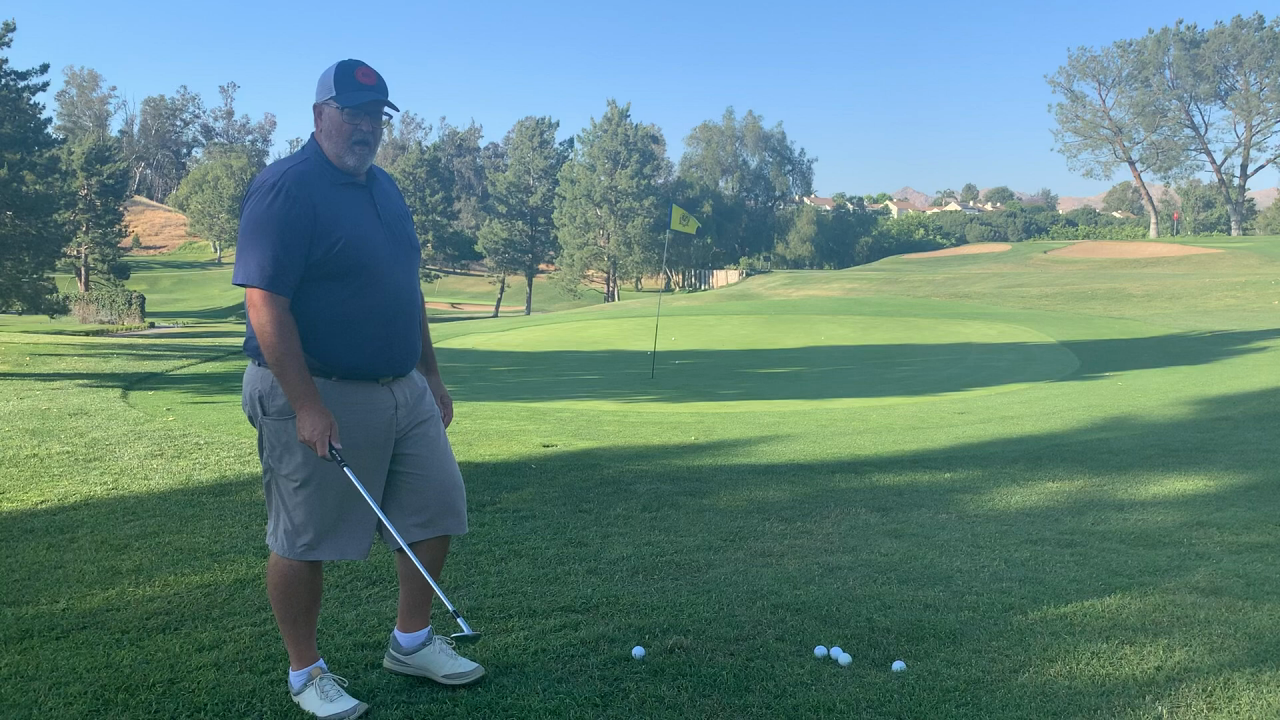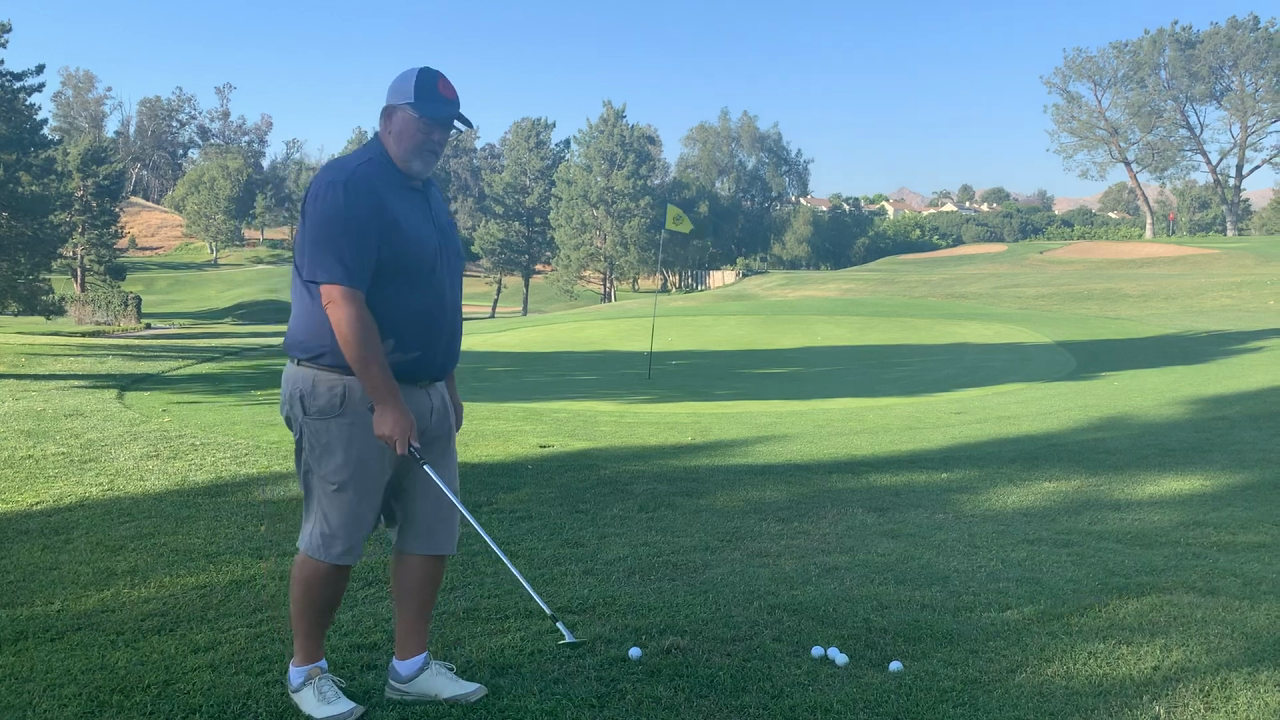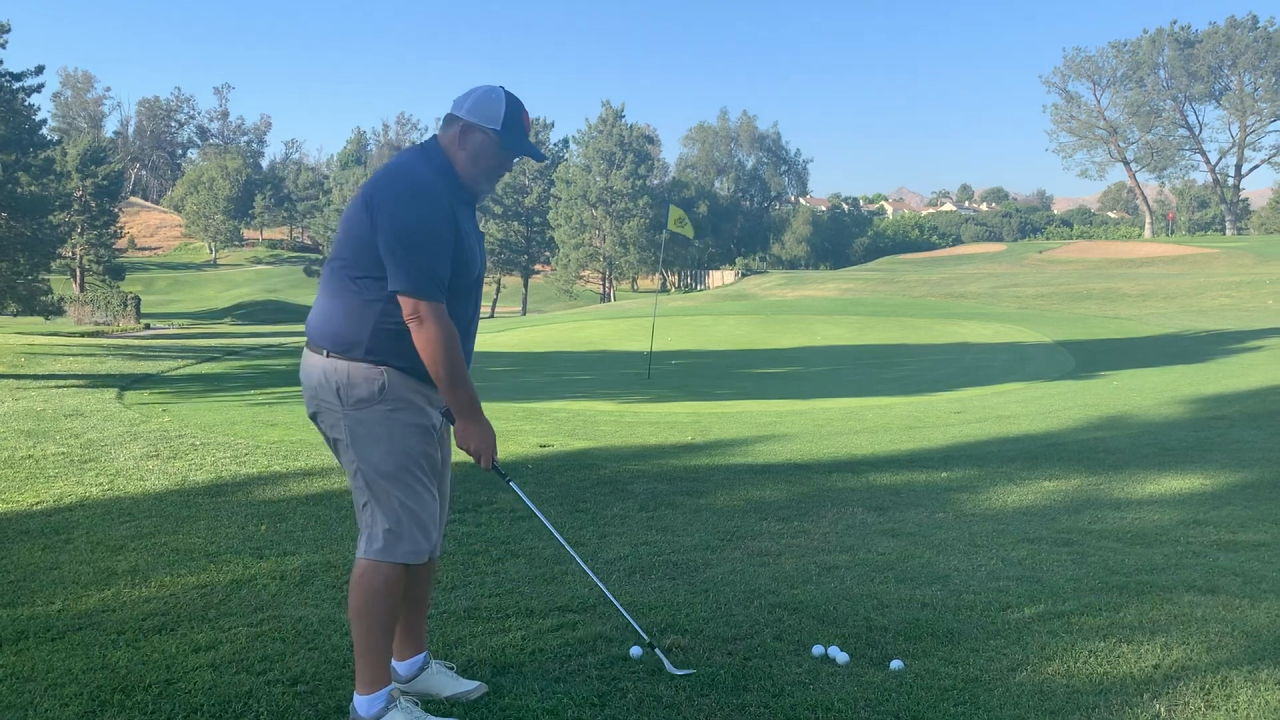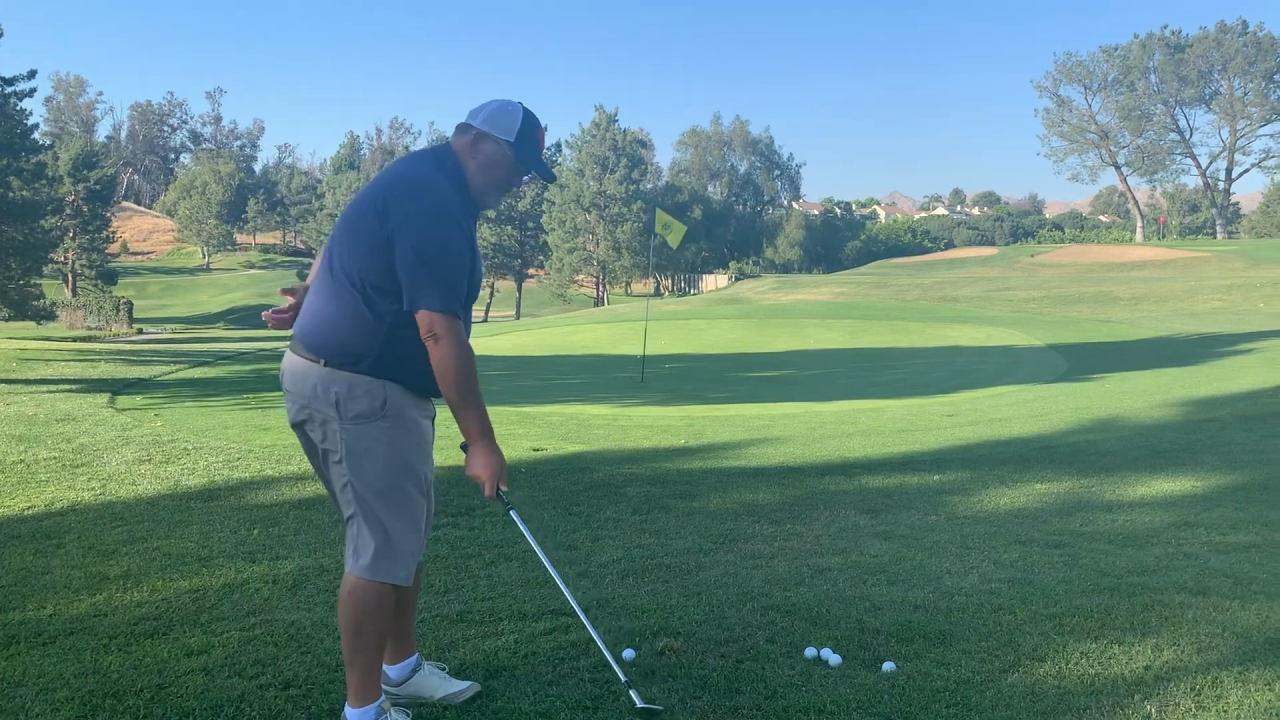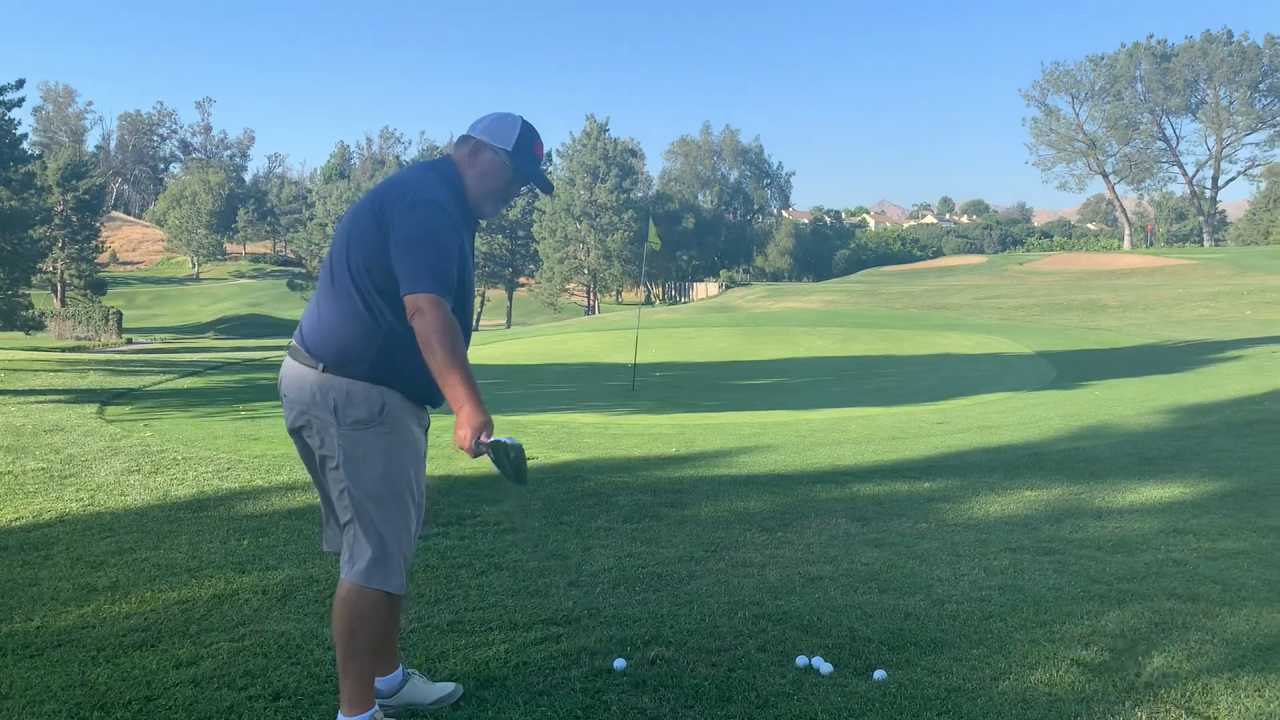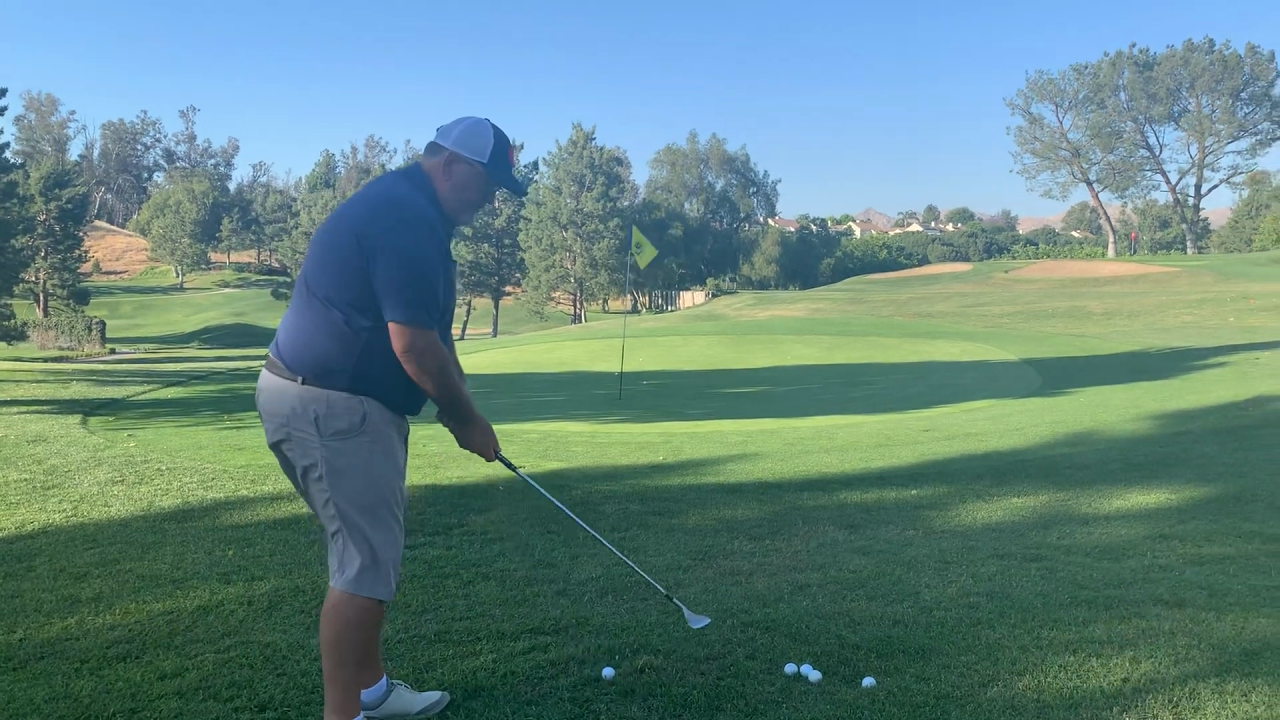
dt=0.5s
person 1, frame 1
left shoulder: (383, 187)
right shoulder: (285, 188)
right elbow: (264, 305)
left wrist: (433, 376)
right wrist: (307, 407)
left hip: (400, 389)
right hip: (315, 393)
left knee: (438, 507)
right knee: (302, 537)
left ankle: (412, 639)
person 1, frame 2
left shoulder: (429, 192)
right shoulder: (347, 185)
right elbow: (342, 302)
left wrist: (447, 386)
right wrist: (387, 403)
left hip: (426, 393)
right hip: (346, 393)
left knee: (431, 530)
right knee: (334, 539)
left ankle: (410, 666)
person 1, frame 3
left shoulder: (442, 189)
right shoulder: (417, 190)
right elbow: (424, 316)
left wrist: (453, 401)
right wrist: (469, 415)
left hip: (399, 381)
right hip: (365, 380)
left knee: (421, 529)
right knee: (394, 532)
left ankle: (409, 664)
person 1, frame 4
left shoulder: (426, 183)
right shoulder: (431, 201)
left elbow: (347, 248)
right elbow: (441, 334)
left wrist: (311, 295)
right wrist: (481, 441)
left hip: (370, 380)
right hip: (355, 387)
left knee: (406, 529)
right knee: (382, 545)
left ankle: (400, 666)
person 1, frame 5
left shoulder: (440, 204)
right shoulder: (425, 200)
right elbow: (428, 313)
right wrist: (468, 406)
left hip: (370, 389)
right hip: (349, 393)
left knee: (393, 540)
right knee: (374, 553)
person 1, frame 6
left shoulder: (409, 209)
right shoulder: (407, 217)
left elbow: (430, 330)
right elbow: (413, 345)
left wrist: (460, 405)
right wrist: (466, 421)
left hip: (342, 398)
right hip: (330, 404)
left knee: (371, 552)
right knee: (365, 563)
